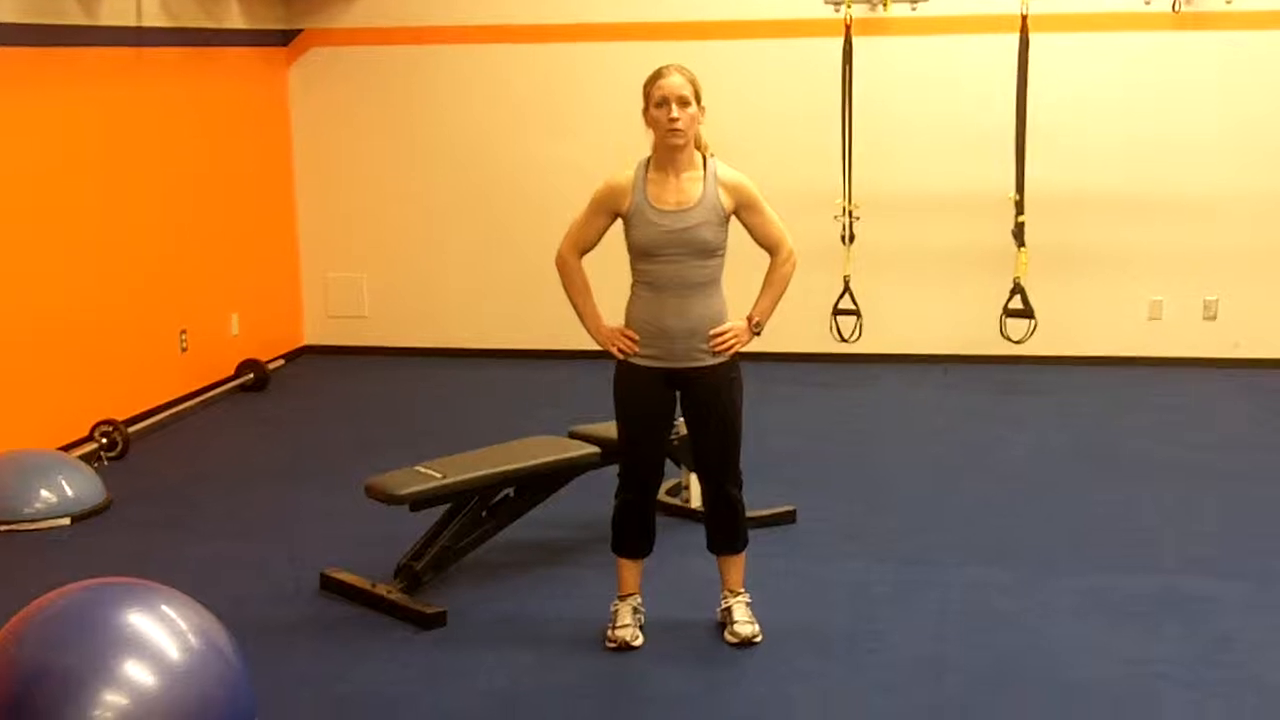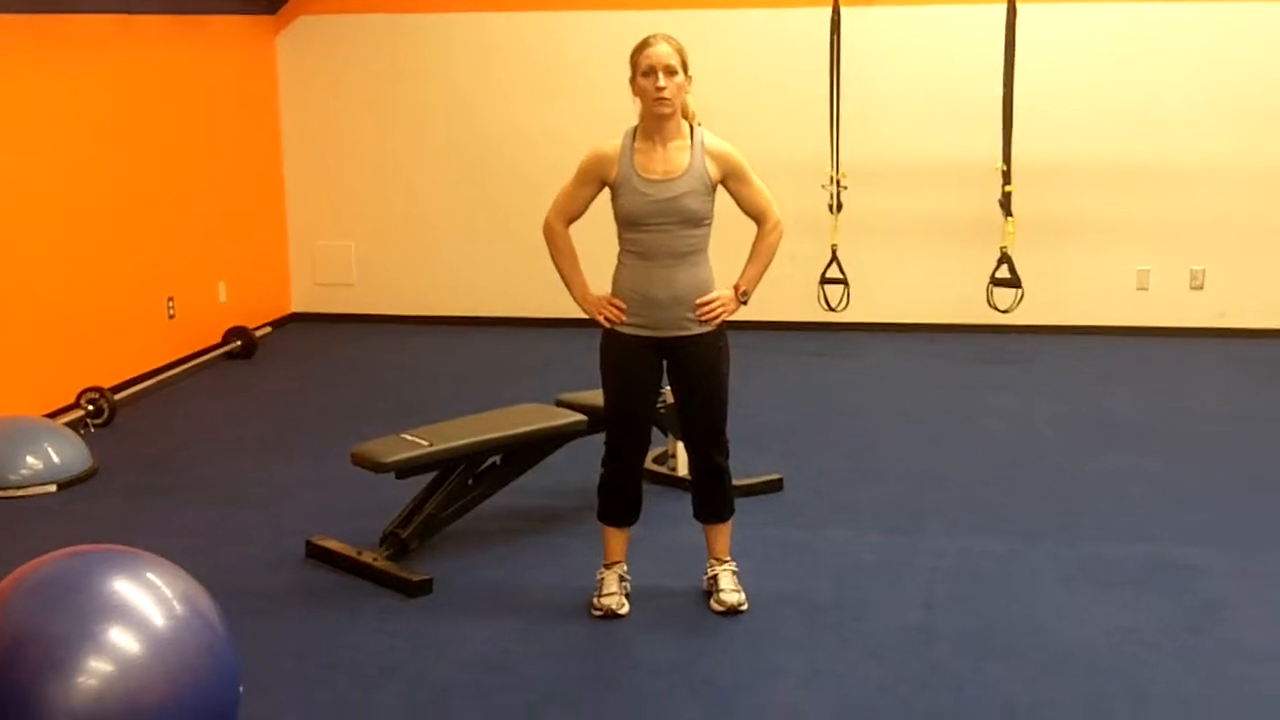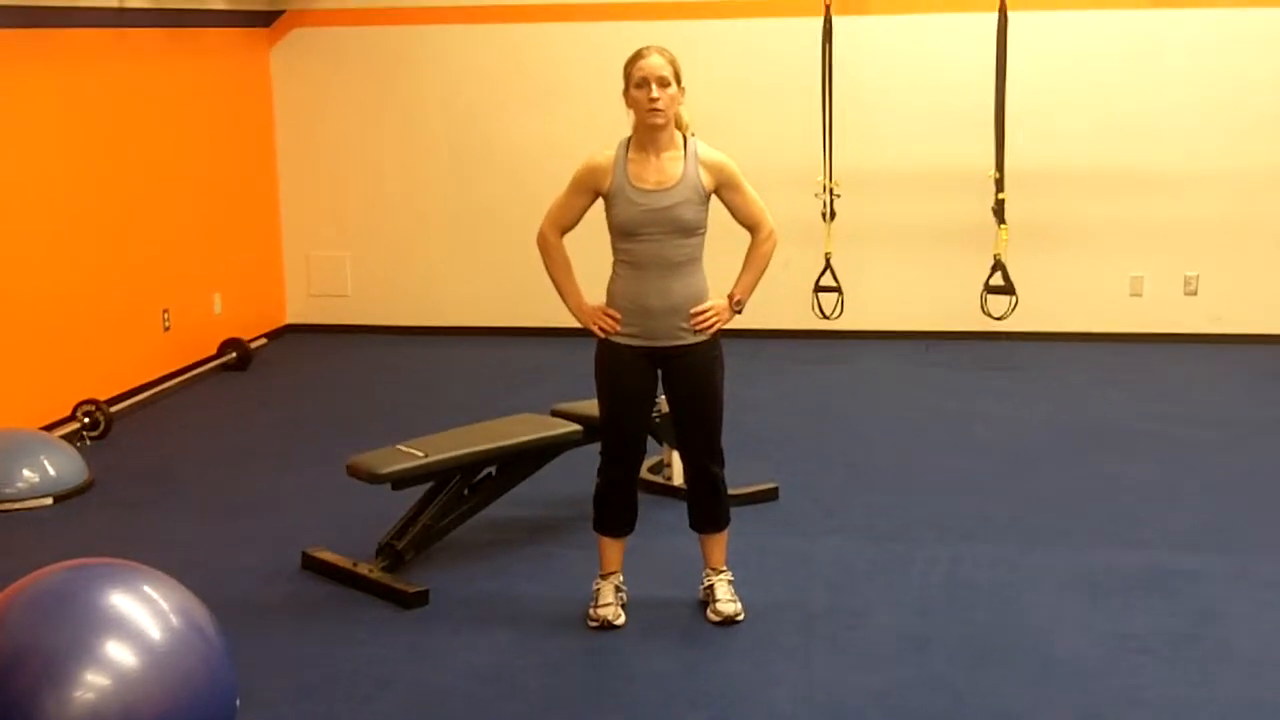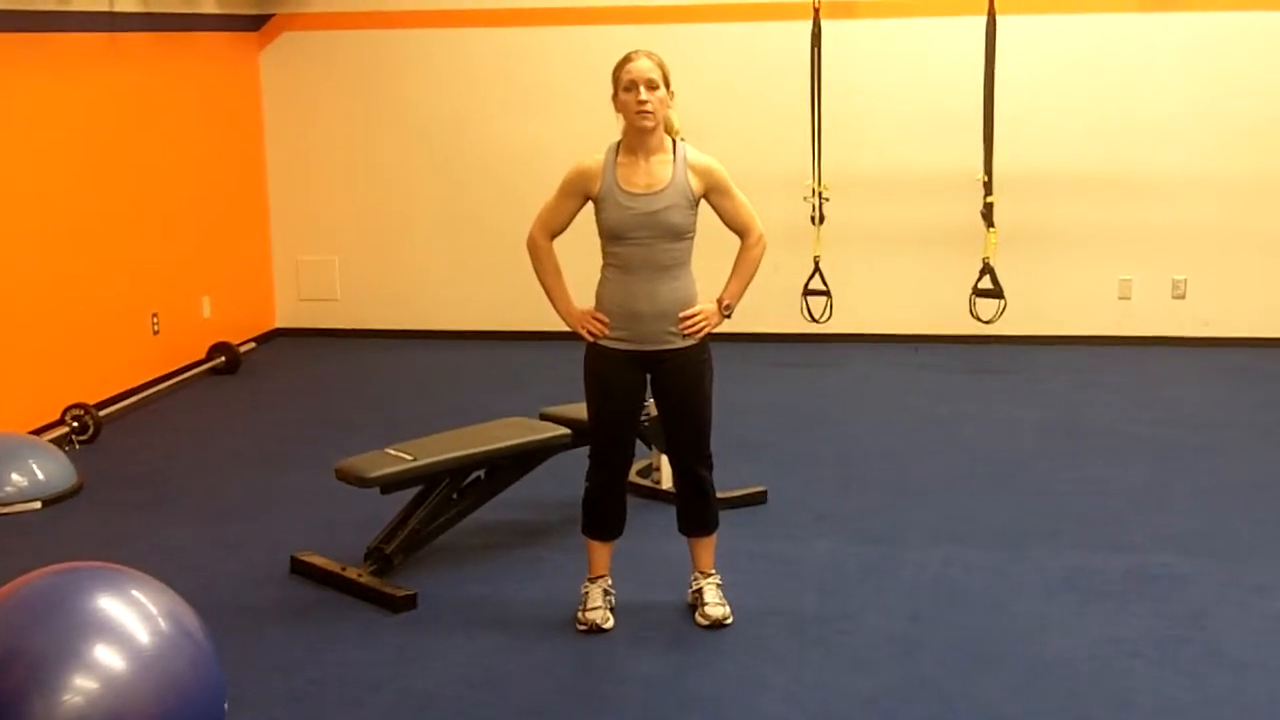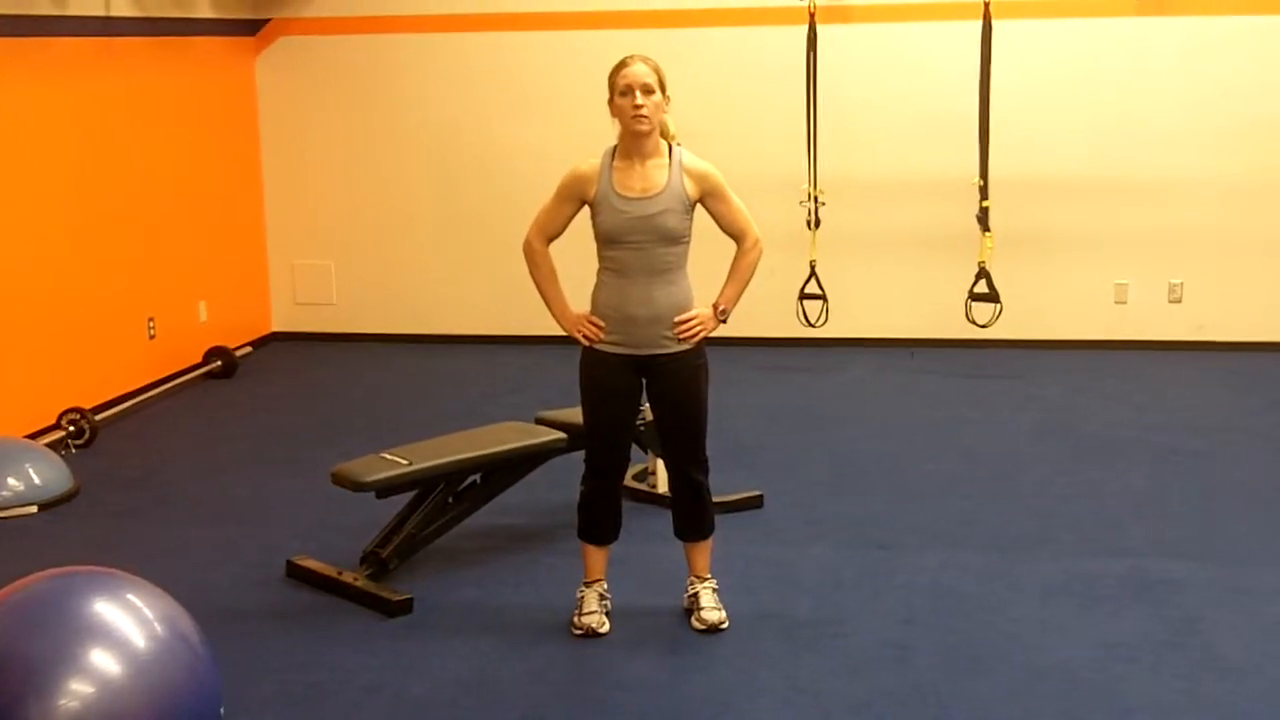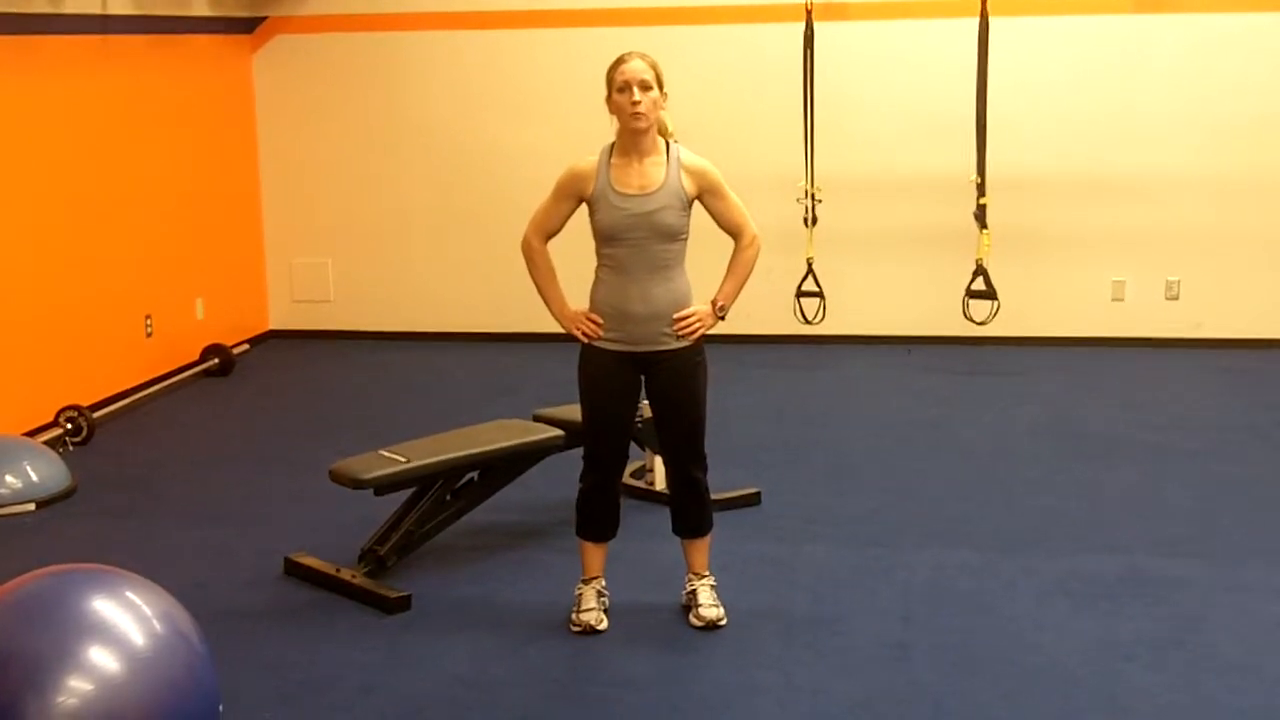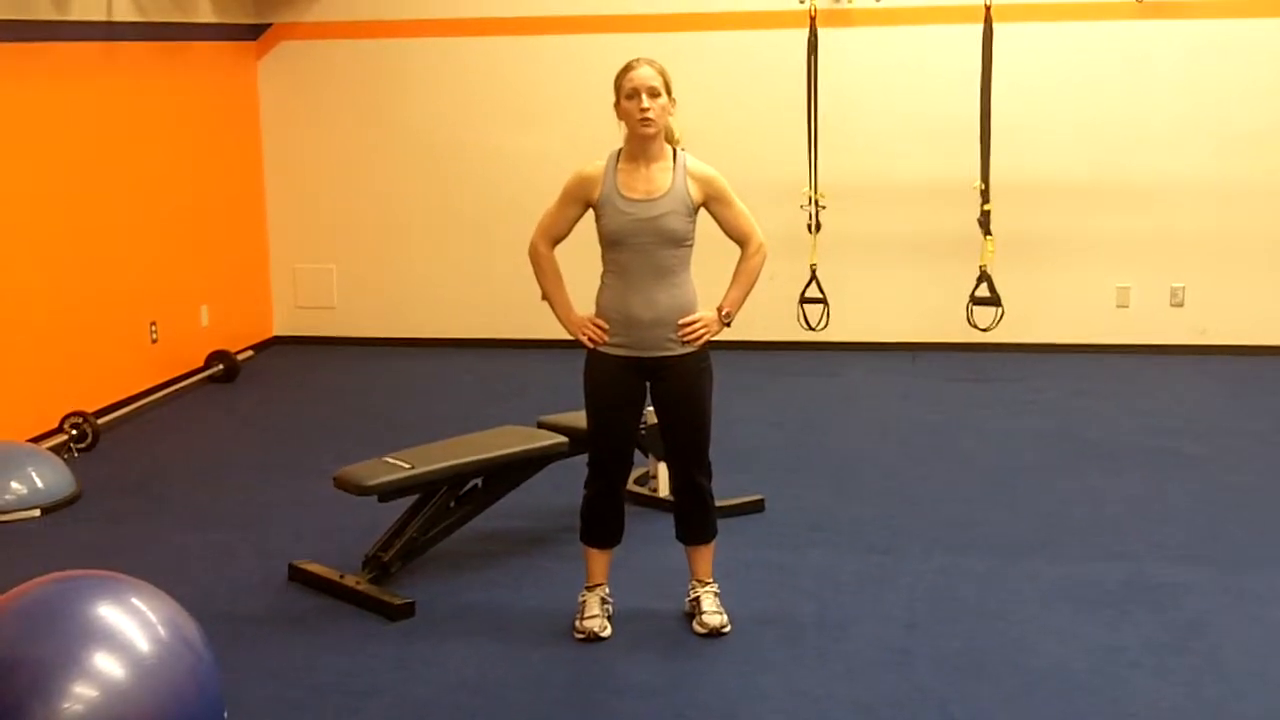
dt=0.7s
person 1, frame 1
left shoulder: (729, 185)
right shoulder: (622, 188)
left elbow: (784, 254)
right elbow: (568, 255)
left wrist: (753, 322)
right wrist: (598, 327)
left hip: (711, 359)
right hip: (643, 361)
left knee: (722, 481)
right knee: (637, 483)
left ankle: (735, 599)
right ankle: (628, 602)
person 1, frame 2
left shoulder: (716, 155)
right shoulder: (609, 158)
left elbow: (770, 224)
right elbow: (556, 224)
left wrist: (740, 292)
right wrist: (584, 296)
left hip: (698, 328)
right hip: (629, 330)
left knee: (708, 449)
right knee: (623, 450)
left ankle: (721, 568)
right ankle: (613, 571)
person 1, frame 3
left shoulder: (710, 164)
right shoulder: (603, 167)
left elbow: (764, 232)
right elbow: (550, 233)
left wrist: (734, 301)
right wrist: (579, 306)
left hip: (693, 338)
right hip: (624, 340)
left knee: (704, 459)
right knee: (620, 461)
left ankle: (717, 577)
right ankle: (609, 581)
person 1, frame 4
left shoulder: (698, 168)
right shoulder: (592, 172)
left elbow: (753, 237)
right elbow: (539, 238)
left wrist: (723, 306)
right wrist: (568, 311)
left hip: (681, 342)
right hip: (613, 344)
left knee: (692, 463)
right knee: (608, 464)
left ankle: (705, 581)
right ankle: (597, 585)
person 1, frame 5
left shoulder: (694, 172)
right shoulder: (588, 176)
left elbow: (750, 241)
right elbow: (536, 242)
left wrist: (719, 310)
right wrist: (564, 315)
left hip: (677, 346)
right hip: (608, 348)
left knee: (688, 467)
right knee: (603, 469)
left ankle: (702, 585)
right ankle: (594, 589)
person 1, frame 6
left shoulder: (693, 170)
right shoulder: (586, 174)
left elbow: (748, 239)
right elbow: (534, 241)
left wrist: (718, 307)
right wrist: (562, 312)
left hip: (676, 344)
right hip: (607, 346)
left knee: (687, 464)
right knee: (602, 466)
left ankle: (700, 583)
right ankle: (592, 587)
person 1, frame 7
left shoulder: (698, 177)
right shoulder: (592, 179)
left elbow: (754, 246)
right elbow: (541, 246)
left wrist: (723, 314)
right wrist: (568, 317)
left hip: (681, 350)
right hip: (612, 351)
left knee: (691, 470)
right knee: (606, 472)
left ankle: (703, 590)
right ankle: (595, 594)
